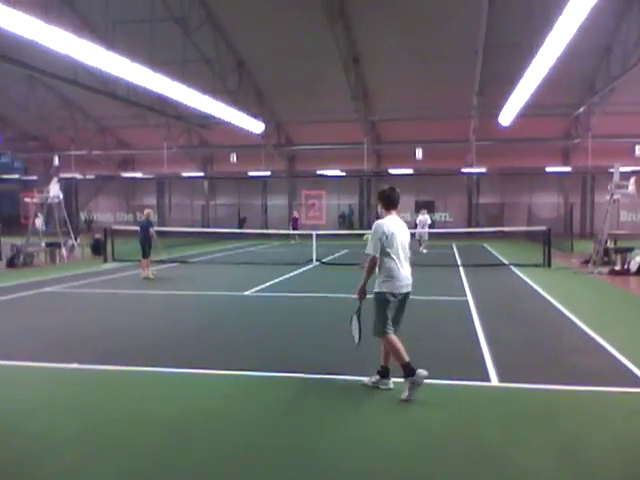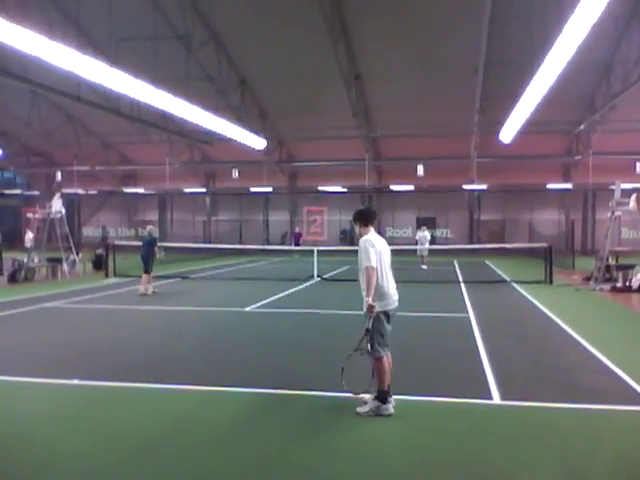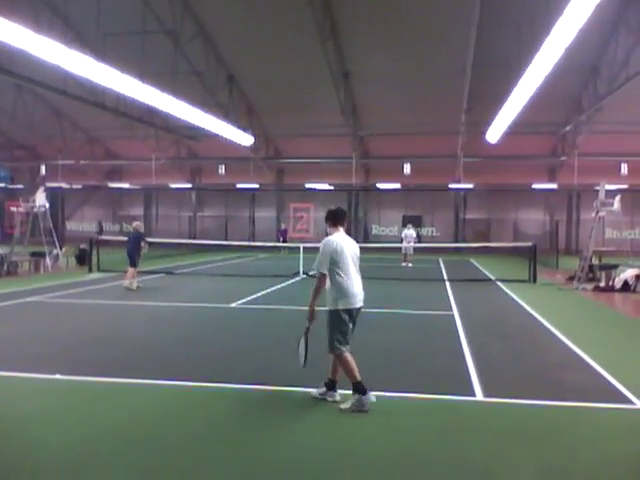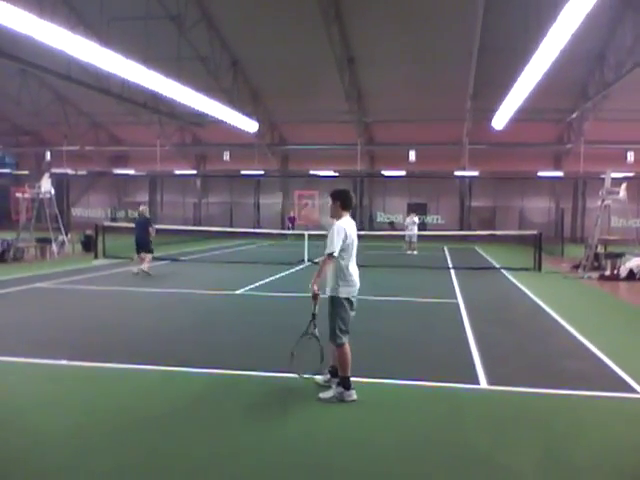
dt=1s
person 1, frame 1
left shoulder: (380, 225)
right shoulder: (403, 226)
left elbow: (373, 259)
left wrist: (363, 285)
left hip: (388, 285)
right hip: (404, 284)
left knee: (385, 332)
right knee: (388, 330)
left ankle: (412, 373)
right ankle: (384, 375)
person 1, frame 2
left shoulder: (366, 241)
right shoulder: (380, 240)
left elbow: (371, 269)
left wrist: (369, 297)
left hip: (378, 302)
right hip: (389, 300)
left knee: (377, 352)
right knee: (384, 349)
left ankle: (382, 402)
right ankle: (385, 394)
person 1, frame 3
left shoulder: (329, 242)
right shoulder: (352, 243)
left elbow: (321, 277)
left wrist: (312, 305)
left hip: (341, 301)
right hip: (356, 298)
left knee: (339, 348)
right knee: (338, 345)
left ankle: (361, 393)
right ankle: (330, 388)
person 1, frame 4
left shoulder: (339, 226)
right shoulder: (349, 223)
left elbow: (329, 256)
left wrist: (315, 283)
left hip: (341, 288)
right hip: (347, 285)
left knee: (339, 337)
right knee: (338, 335)
left ankle: (345, 388)
right ankle: (335, 373)
